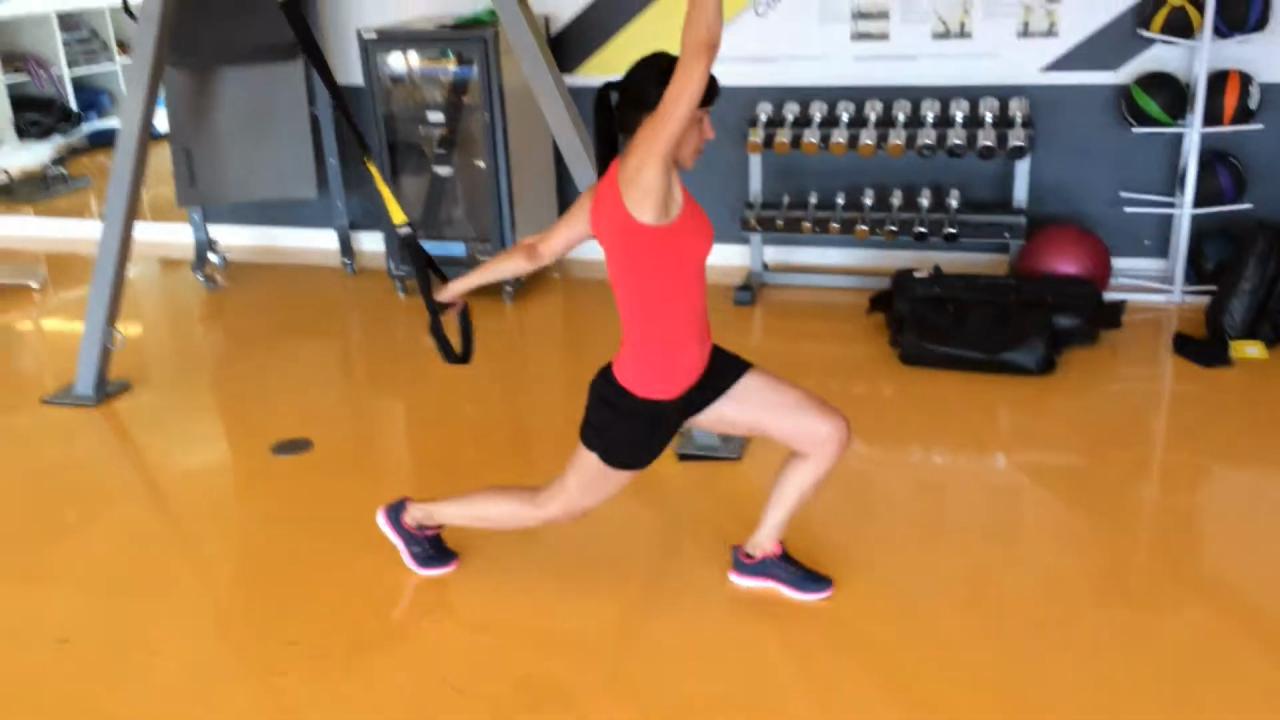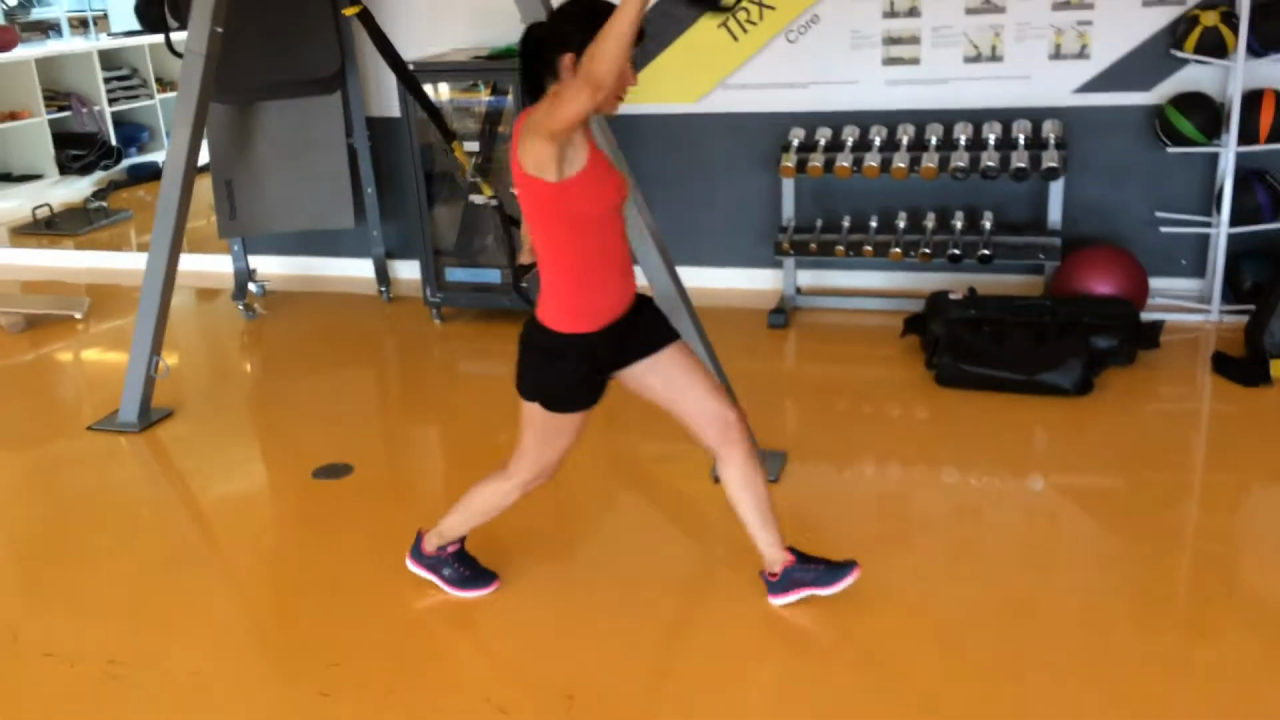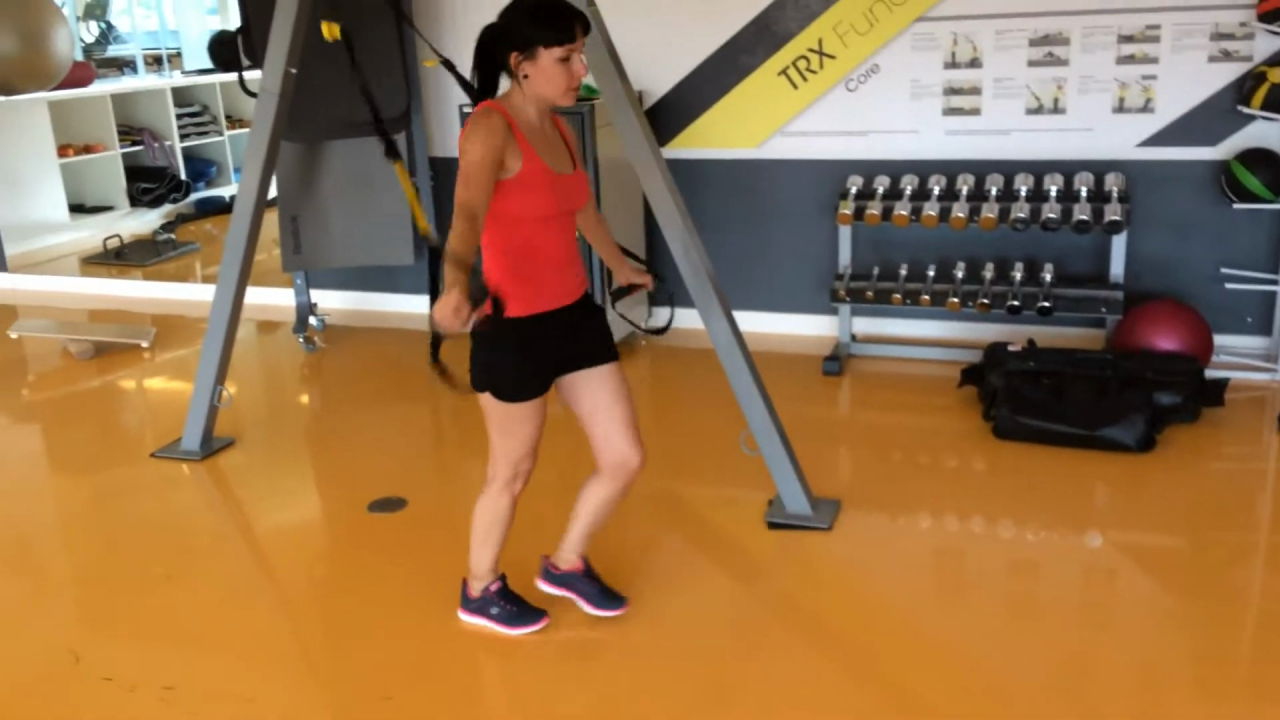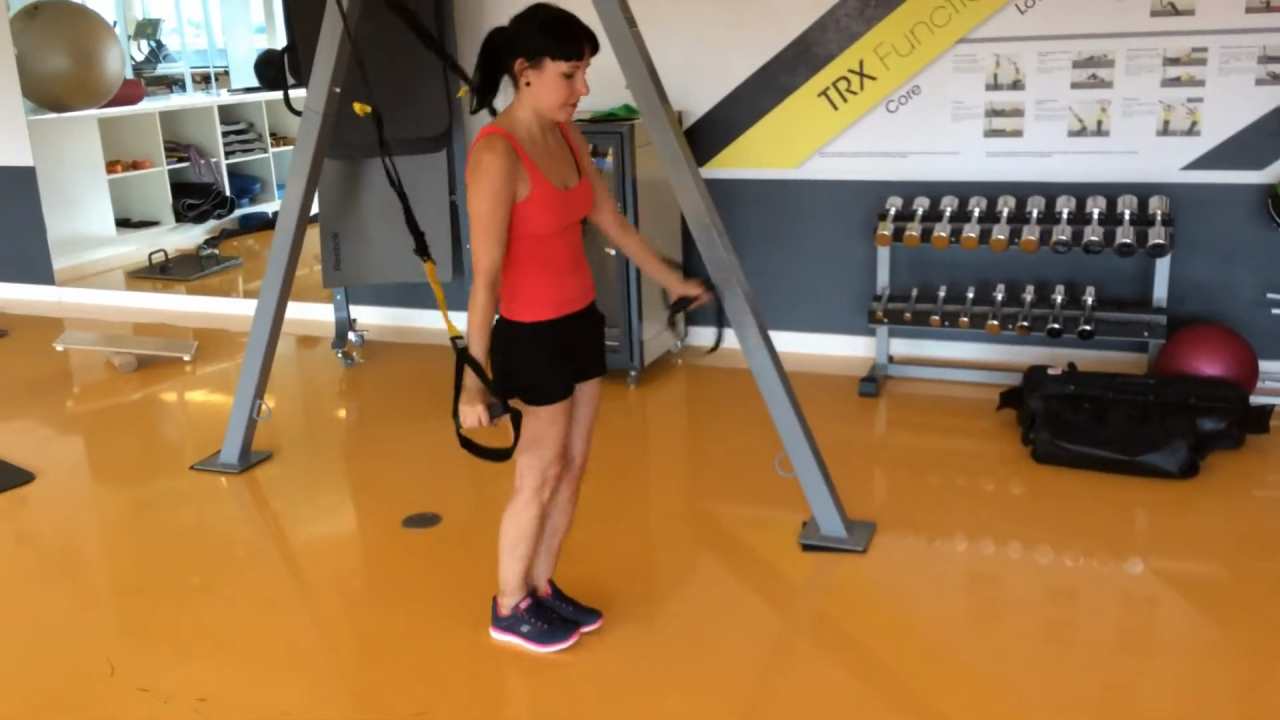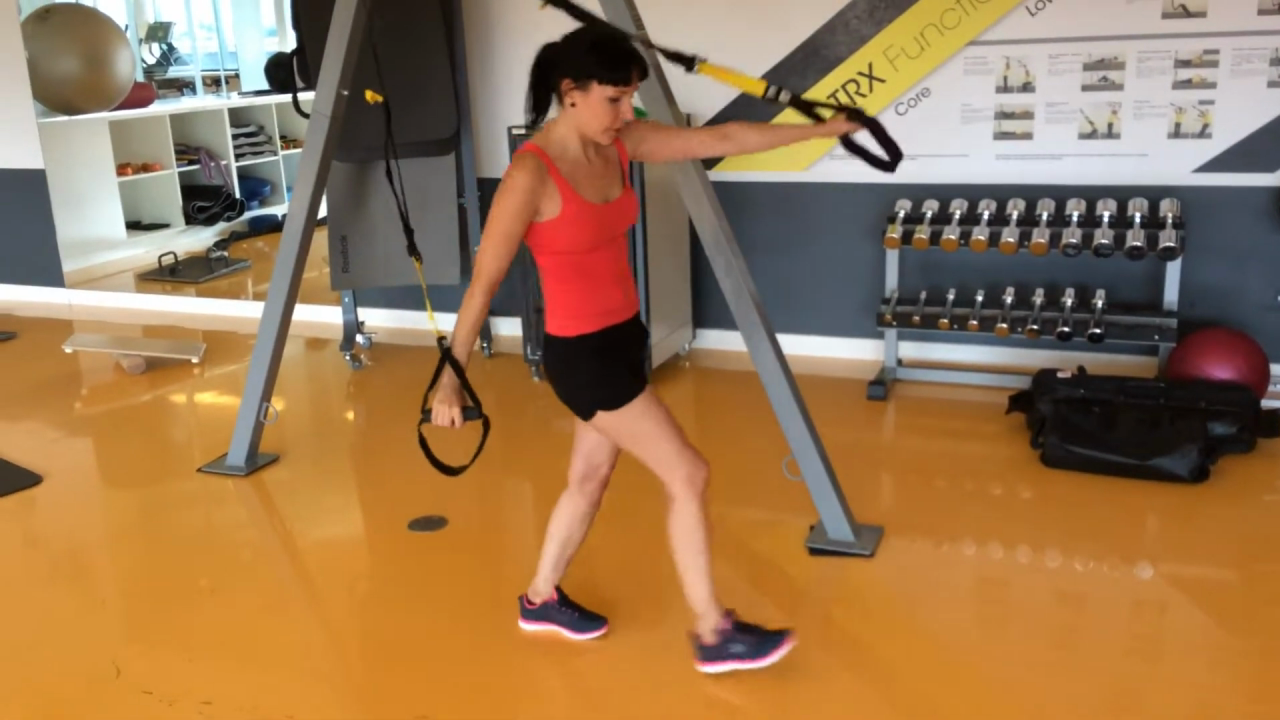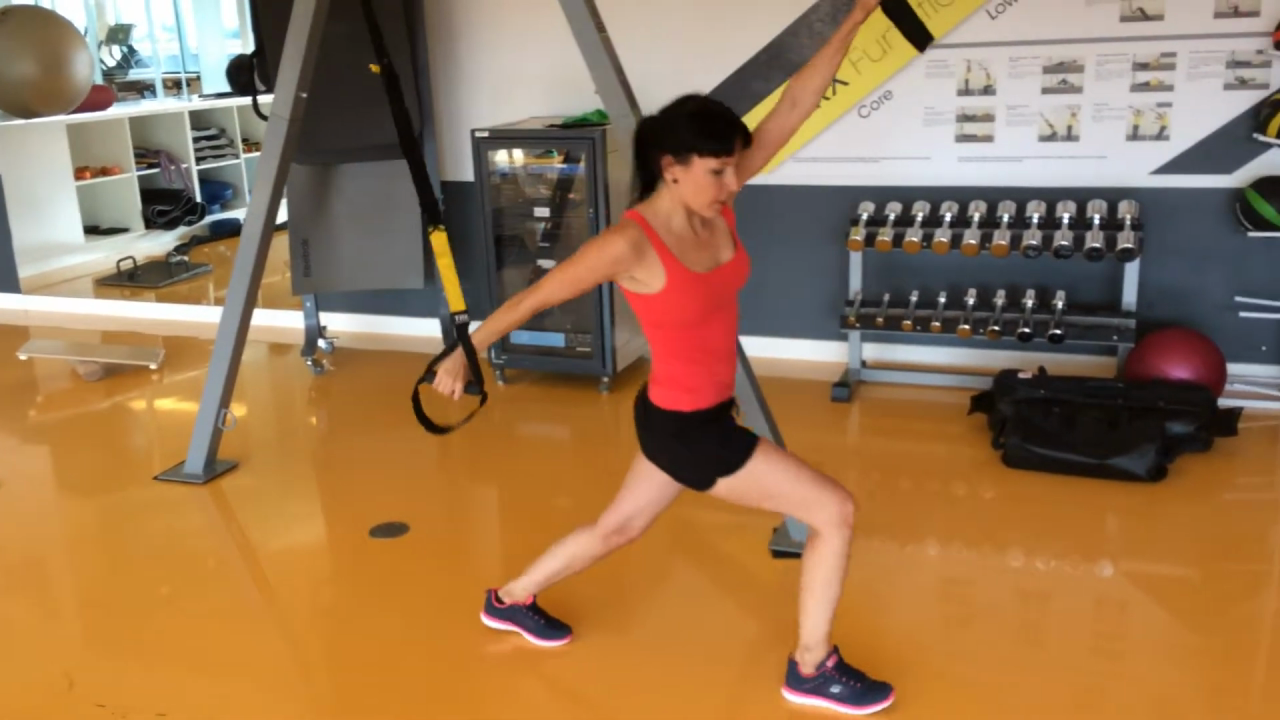
dt=0.4s
person 1, frame 1
left shoulder: (614, 190)
right shoulder: (642, 173)
left elbow: (534, 250)
right elbow: (698, 53)
left wrist: (461, 284)
left hip: (693, 369)
right hip: (644, 396)
left knee: (826, 433)
right knee: (559, 504)
left ankle: (759, 553)
right ankle: (413, 518)
person 1, frame 2
left shoulder: (562, 129)
right shoulder: (542, 126)
right elbow: (597, 78)
left wrist: (534, 249)
left hip: (623, 317)
right hip: (566, 339)
left knee: (725, 425)
right knee: (530, 471)
left ankle: (779, 565)
right ankle: (434, 548)
person 1, frame 3
left shoulder: (556, 126)
right shoulder: (490, 129)
right elbow: (467, 213)
left wrist: (621, 264)
right wrist: (456, 278)
left hip: (576, 317)
right hip: (514, 331)
left knee: (624, 459)
right knee: (511, 475)
left ankle: (567, 565)
right ankle: (480, 592)
person 1, frame 4
left shoulder: (563, 135)
right shoulder: (495, 153)
left elbow: (609, 216)
right elbow: (486, 272)
left wrist: (667, 276)
right wrist: (477, 379)
left hip: (579, 324)
right hip: (531, 338)
left knee: (570, 472)
right knee: (540, 482)
left ankle: (540, 590)
right ankle: (509, 608)
person 1, frame 5
left shoulder: (619, 144)
right shoulder: (531, 175)
left elbow: (718, 141)
right elbow: (483, 284)
left wrist: (814, 129)
right wrist: (451, 378)
left hip: (621, 339)
right hip: (582, 354)
left knee: (590, 477)
right knee: (690, 478)
left ankle: (542, 599)
right ankle: (713, 633)
person 1, frame 6
left shoulder: (712, 201)
right shoulder: (630, 244)
left elbow: (794, 107)
right elbow: (532, 297)
right wrist: (461, 358)
left hip: (708, 413)
right hip: (684, 427)
left knee: (618, 524)
right knee: (836, 512)
left ankle: (510, 600)
